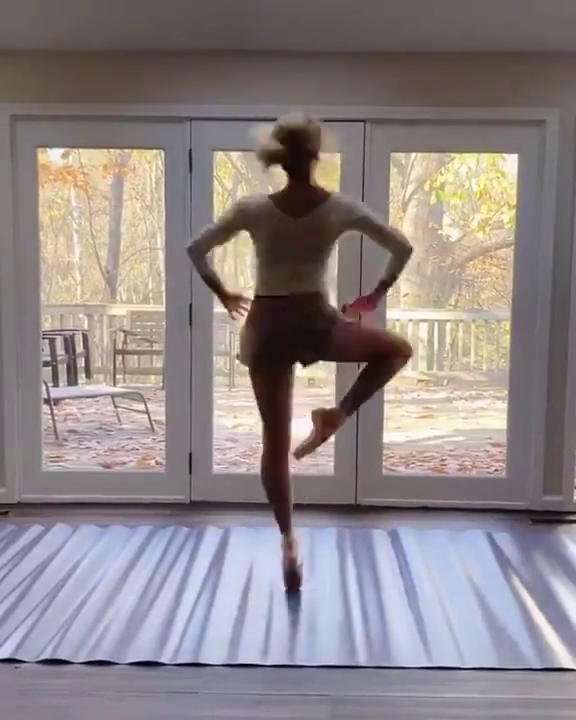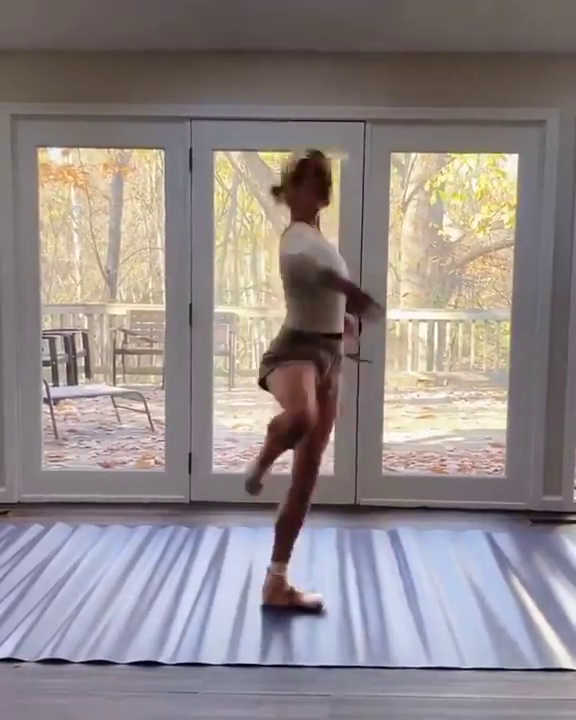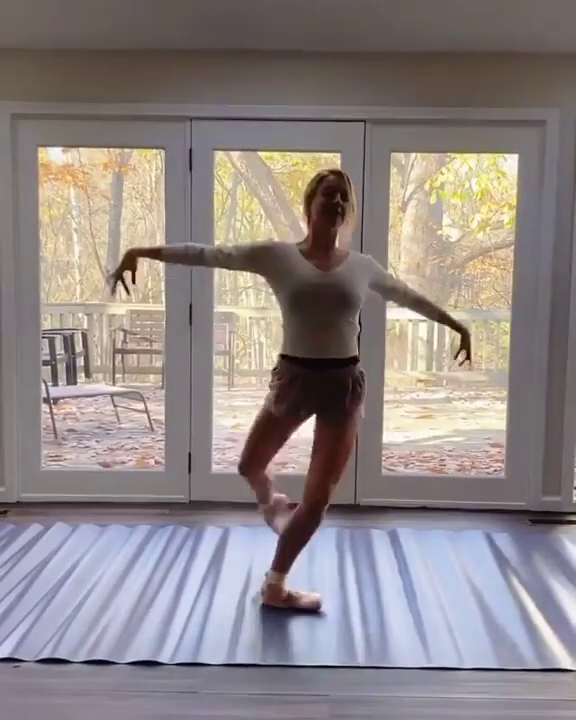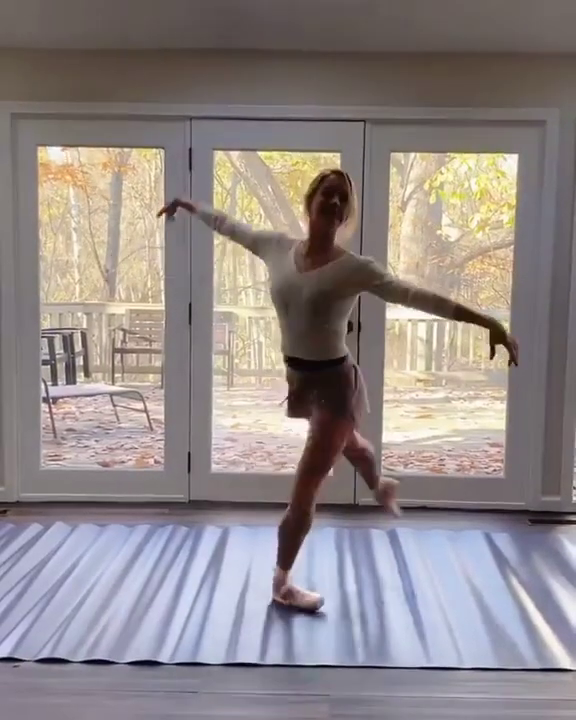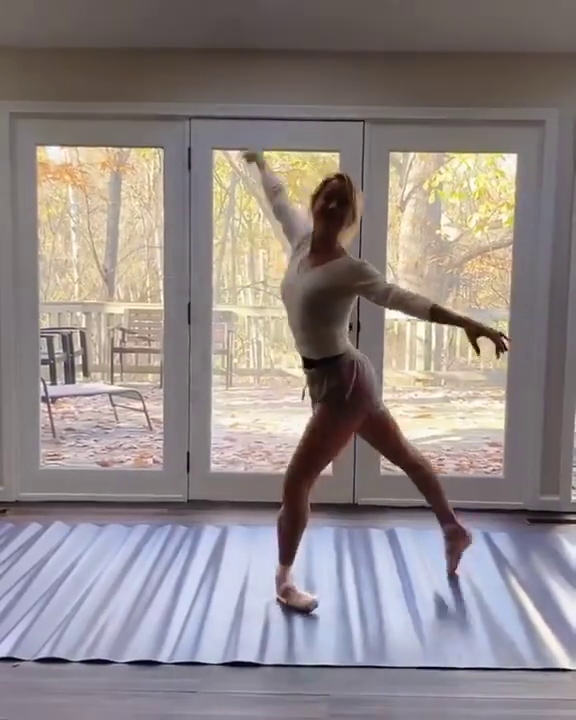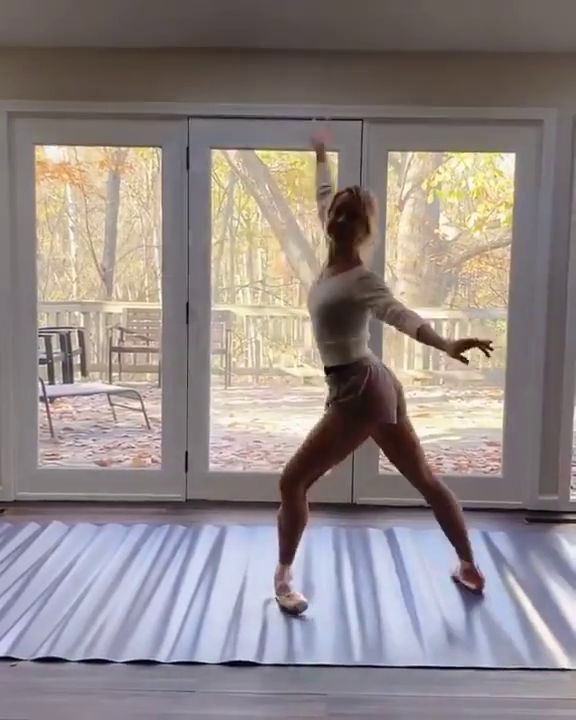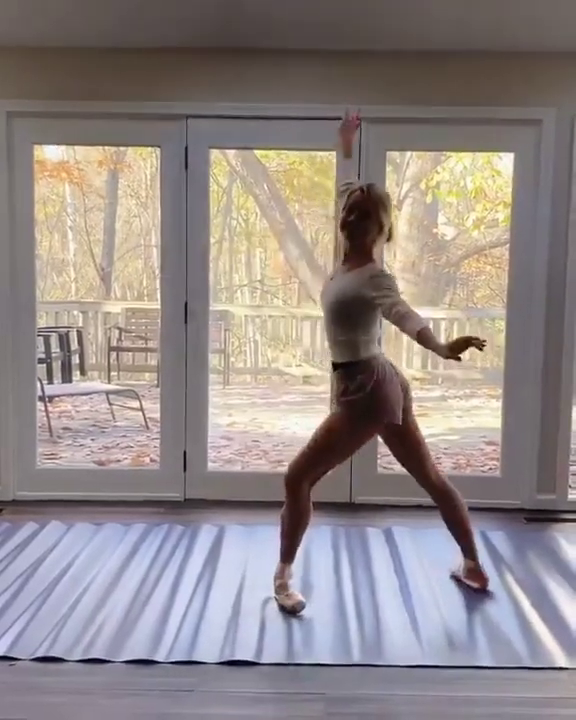
dt=0.2s
person 1, frame 1
left shoulder: (253, 207)
right shoulder: (340, 206)
left elbow: (196, 250)
right elbow: (402, 247)
left wrist: (222, 294)
right wrist: (377, 293)
left hip: (266, 326)
right hip: (311, 322)
left knee: (276, 447)
right knee: (397, 350)
left ankle: (289, 545)
right ankle: (335, 416)
person 1, frame 2
left shoulder: (318, 238)
right shoulder: (298, 235)
right elbow: (311, 262)
left wrist: (339, 309)
right wrist: (349, 288)
left hip: (325, 356)
right hip: (296, 352)
left knee: (305, 479)
right knee: (303, 419)
left ankle: (277, 580)
right ankle: (264, 460)
person 1, frame 3
left shoulder: (362, 266)
right shoulder: (276, 255)
left elbow: (408, 295)
right elbow: (205, 253)
left wrist: (455, 324)
right wrist: (142, 251)
left hip: (342, 383)
right hip: (292, 376)
left knee: (318, 498)
right knee: (250, 466)
left ankle: (273, 583)
right ankle: (273, 501)
person 1, frame 4
left shoulder: (354, 269)
right shoulder: (279, 247)
left elbow: (418, 295)
right elbow: (229, 225)
left wrist: (488, 322)
right wrist: (187, 204)
left hip: (334, 382)
right hip: (301, 378)
left knee: (302, 492)
right knee: (347, 445)
left ankle: (282, 581)
right ankle: (379, 485)
person 1, frame 5
left shoulder: (349, 269)
right shoulder: (301, 245)
left elbow: (405, 299)
right elbow: (280, 201)
left wrist: (465, 323)
right wrist: (259, 162)
left hip: (342, 384)
right hip: (340, 381)
left knee: (296, 485)
right knee: (406, 457)
left ankle: (284, 578)
right ankle: (453, 530)
person 1, frame 6
left shoulder: (362, 279)
right shoulder: (333, 262)
left elbow: (402, 316)
right elbow: (325, 199)
left wrist: (444, 345)
right wrist: (321, 155)
left hip: (359, 392)
right hip: (370, 388)
left knee: (293, 483)
right knee: (424, 479)
left ankle: (284, 575)
right ankle: (469, 566)
person 1, frame 7
left shoulder: (373, 277)
right shoulder: (349, 261)
left elbow: (405, 316)
right elbow: (349, 203)
left wrist: (439, 347)
right wrist: (346, 151)
left hip: (369, 387)
right hip: (378, 385)
left knee: (297, 480)
right knee: (428, 477)
left ankle: (284, 571)
right ankle: (472, 562)
